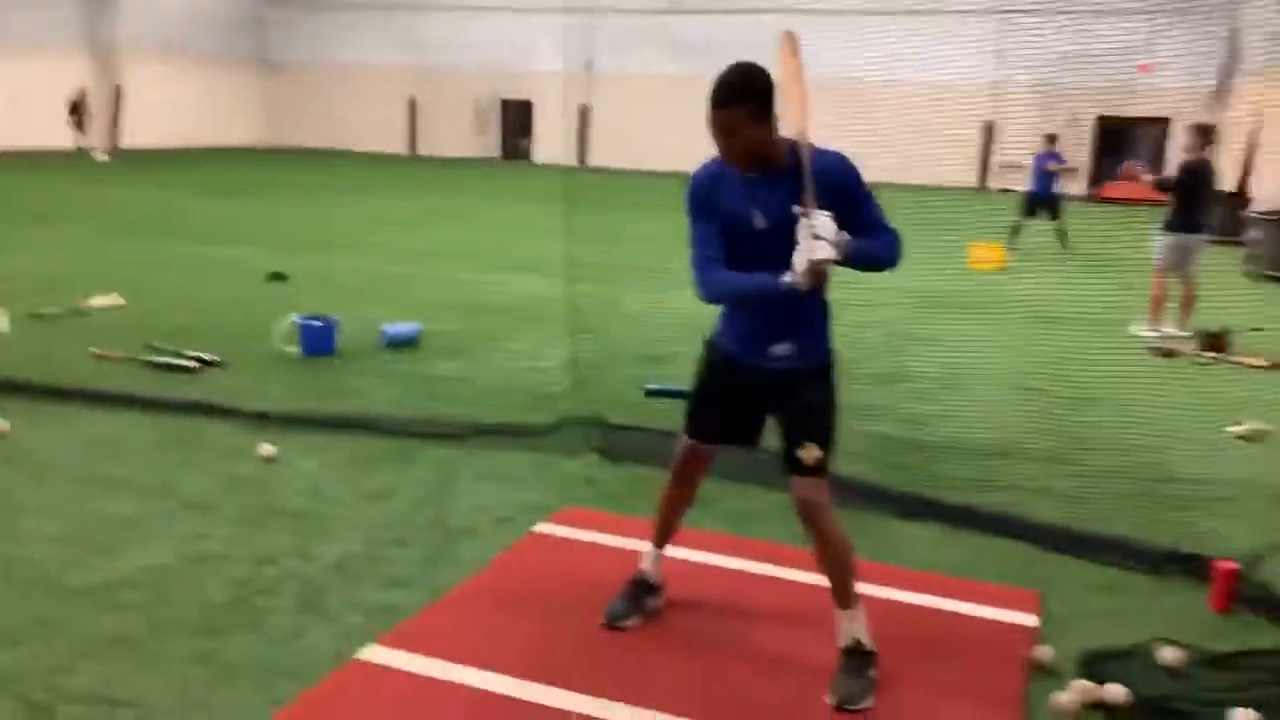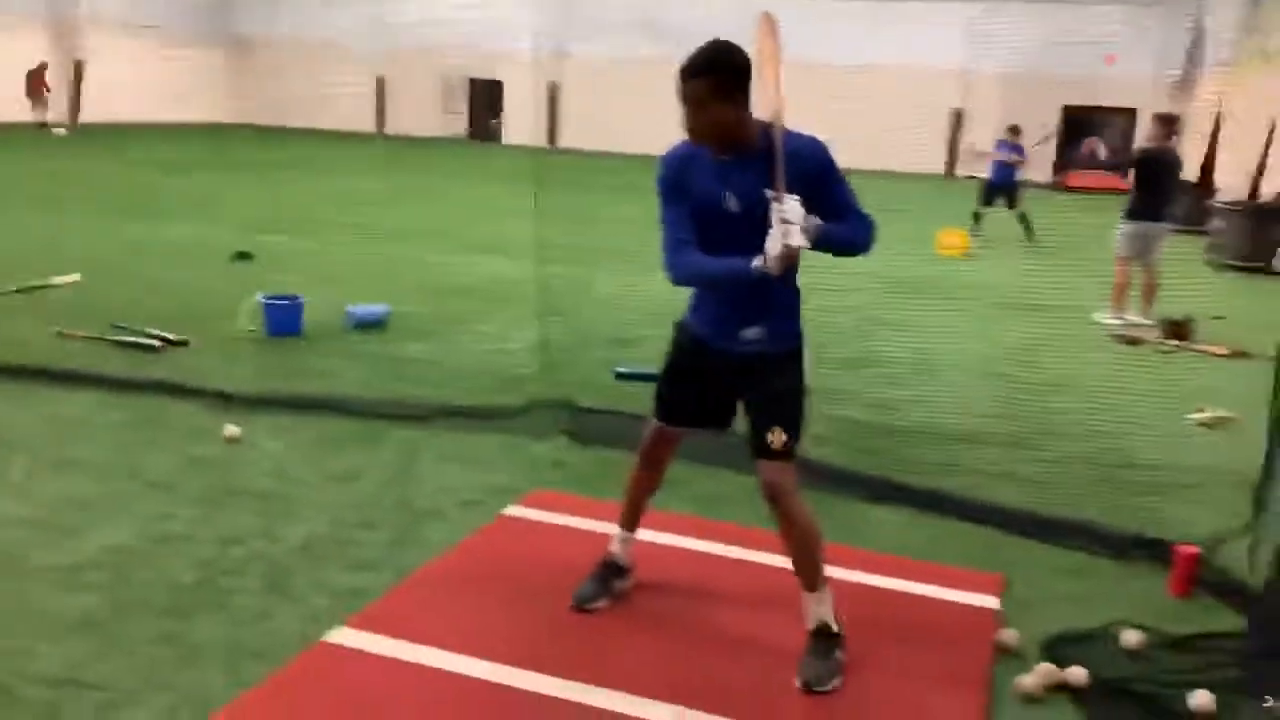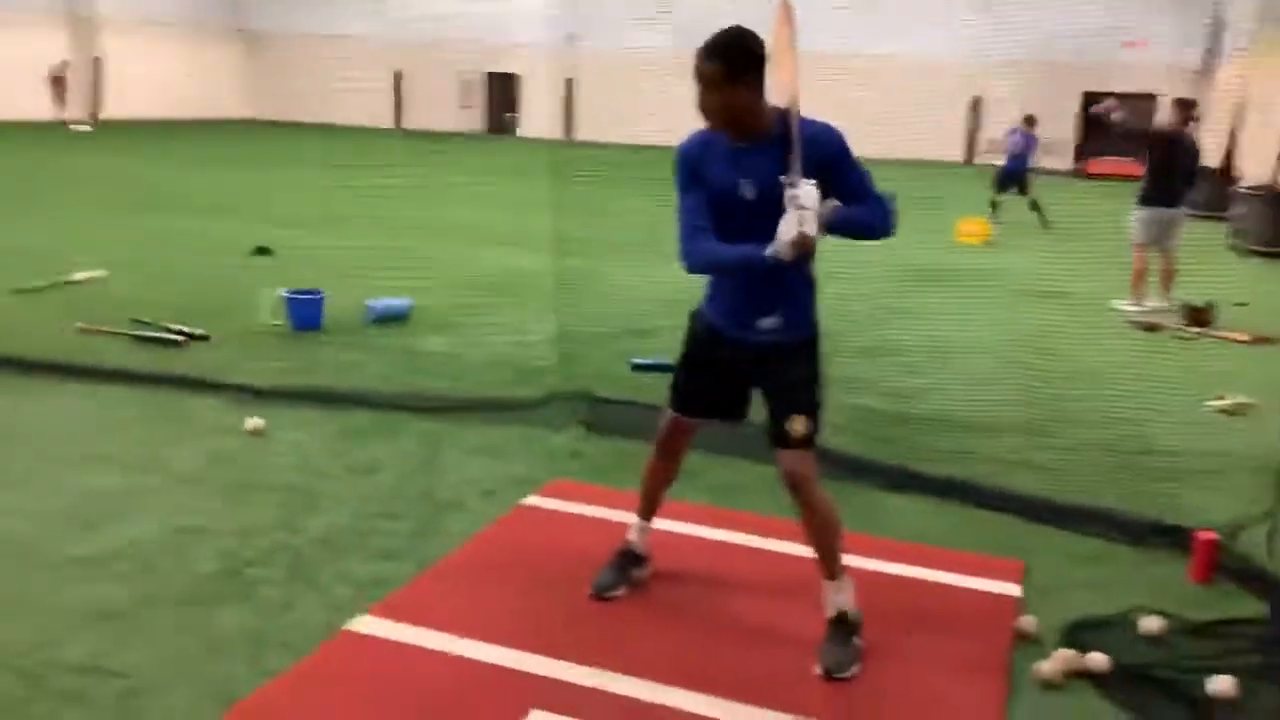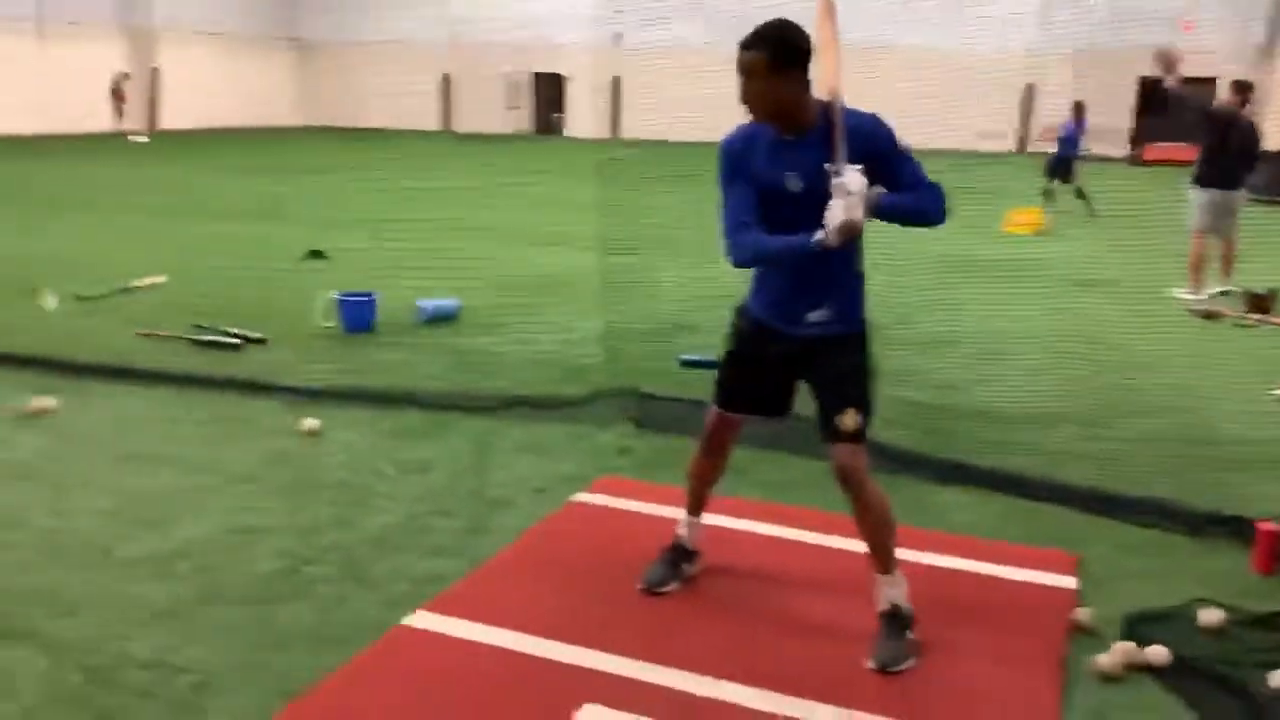
dt=0.1s
person 1, frame 1
left shoulder: (829, 171)
right shoulder: (706, 184)
left elbow: (887, 247)
right elbow: (710, 281)
left wrist: (843, 247)
right wrist: (787, 281)
left hip: (801, 361)
right hip: (733, 351)
left knee: (812, 500)
right knee: (687, 462)
left ankle: (857, 643)
right ankle: (649, 577)
person 1, frame 2
left shoulder: (802, 155)
right shoulder: (678, 166)
left elbow: (860, 233)
right elbow: (680, 264)
left wrist: (814, 231)
right wrist: (758, 267)
left hip: (771, 346)
right hip: (703, 334)
left knee: (777, 484)
right knee: (654, 445)
left ankle: (823, 626)
right ankle: (617, 560)
person 1, frame 3
left shoulder: (817, 142)
right shoulder: (694, 155)
left elbow: (880, 217)
right elbow: (696, 252)
left wrist: (829, 215)
right wrist: (772, 253)
left hip: (787, 336)
right hip: (718, 324)
left knee: (798, 473)
right knee: (671, 436)
left ankle: (842, 613)
right ankle: (635, 549)
person 1, frame 4
left shoulder: (862, 133)
right shoulder: (739, 149)
left elbow: (933, 205)
right elbow: (740, 246)
left wrist: (876, 200)
right wrist: (818, 239)
left hip: (835, 329)
right hip: (765, 319)
left knee: (850, 467)
right knee: (716, 432)
left ankle: (895, 607)
right ankle: (685, 545)
person 2, frame 1
left shoulder: (1191, 166)
right shoulder: (1207, 167)
left elbow: (1172, 186)
left wrist: (1150, 179)
left hip: (1176, 230)
right hip: (1196, 231)
left knee: (1159, 275)
right knee: (1188, 279)
left ankle: (1153, 324)
right ankle: (1182, 325)
person 2, frame 2
left shoulder: (1149, 154)
right shoulder: (1173, 158)
left elbow: (1124, 163)
right elbow: (1169, 190)
left hip: (1137, 218)
right hip: (1159, 220)
left knee: (1122, 262)
right knee: (1150, 267)
left ankle: (1116, 311)
right ankle: (1145, 313)
person 2, frame 3
left shoulder: (1163, 136)
right shoulder: (1192, 145)
left elbow: (1132, 131)
right elbow: (1191, 179)
left wrist: (1115, 117)
left hip: (1151, 203)
right hip: (1174, 205)
left knee: (1140, 250)
right knee: (1168, 253)
left ankle: (1135, 299)
right ankle: (1164, 297)
person 2, frame 4
left shoulder: (1218, 116)
right shoulder: (1250, 128)
left elbow: (1191, 102)
right elbow: (1252, 162)
left wrist: (1171, 81)
left hip: (1206, 186)
right hip: (1233, 189)
left knee: (1199, 235)
right knee: (1227, 238)
left ankle: (1194, 288)
right ankle: (1225, 282)
